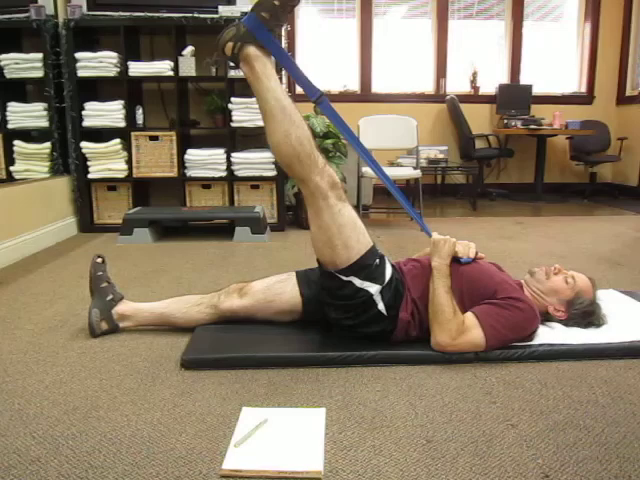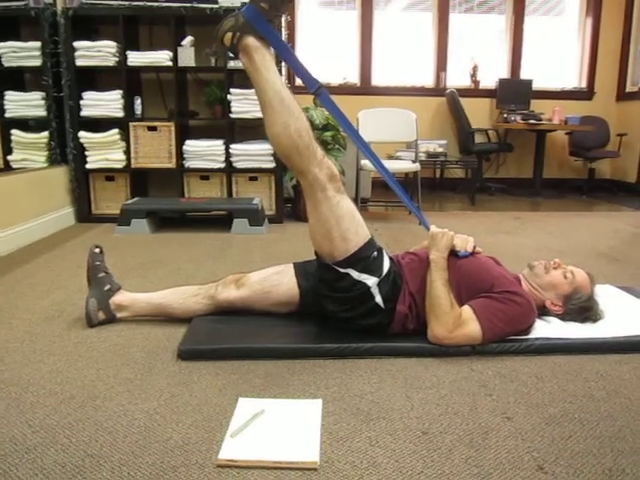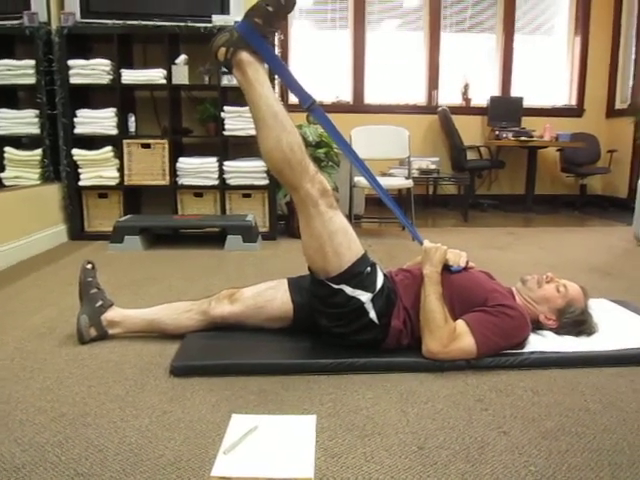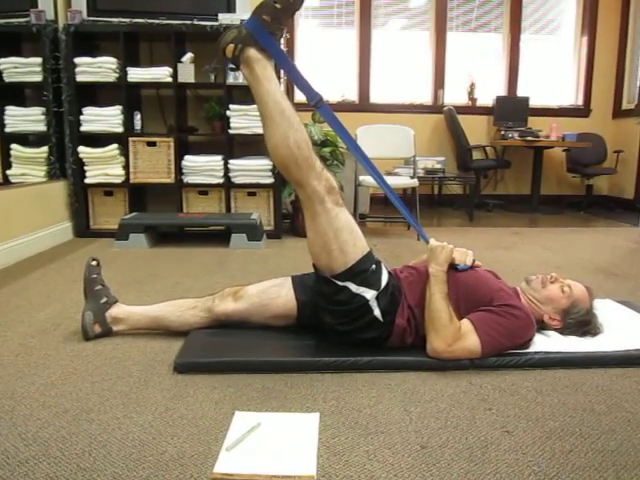
dt=1s
person 1, frame 1
left shoulder: (521, 312)
right shoulder: (502, 283)
left elbow: (446, 338)
left wrist: (440, 264)
right wrist: (447, 250)
left hip: (378, 305)
right hip: (372, 288)
left knee: (323, 183)
right ankle: (118, 313)
person 1, frame 2
left shoulder: (518, 306)
right shoulder: (500, 278)
left elbow: (442, 331)
left wrist: (438, 257)
right wrist: (446, 245)
left hip: (374, 298)
right hip: (365, 283)
left knee: (321, 174)
right ankle: (116, 303)
person 1, frame 3
left shoulder: (512, 320)
right shoulder: (493, 289)
left elbow: (437, 345)
left wrist: (431, 271)
right wrist: (435, 259)
left hip: (367, 313)
right hip: (358, 298)
left knee: (314, 190)
right ankle: (107, 319)
person 1, frame 4
left shoulder: (517, 319)
right shoulder: (498, 288)
left elbow: (442, 344)
left wrist: (438, 270)
right wrist: (439, 256)
left hip: (372, 312)
right hip: (366, 294)
left knee: (321, 187)
right ankle: (112, 316)
